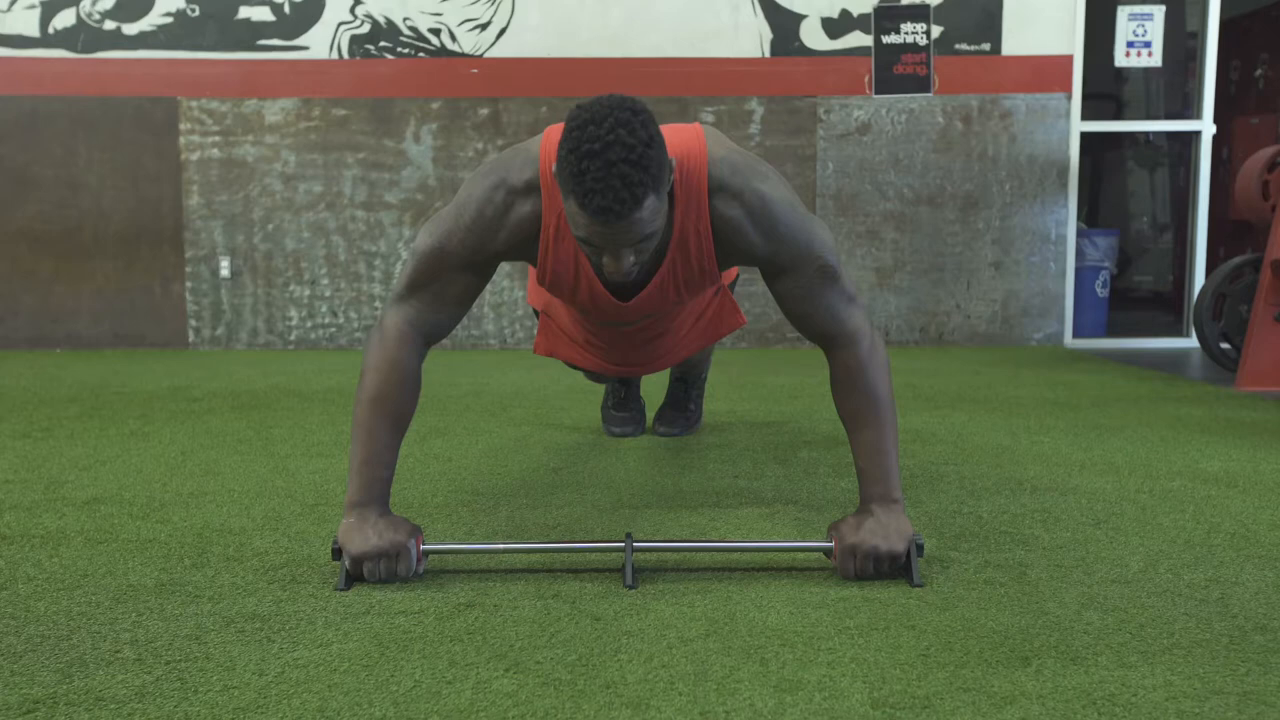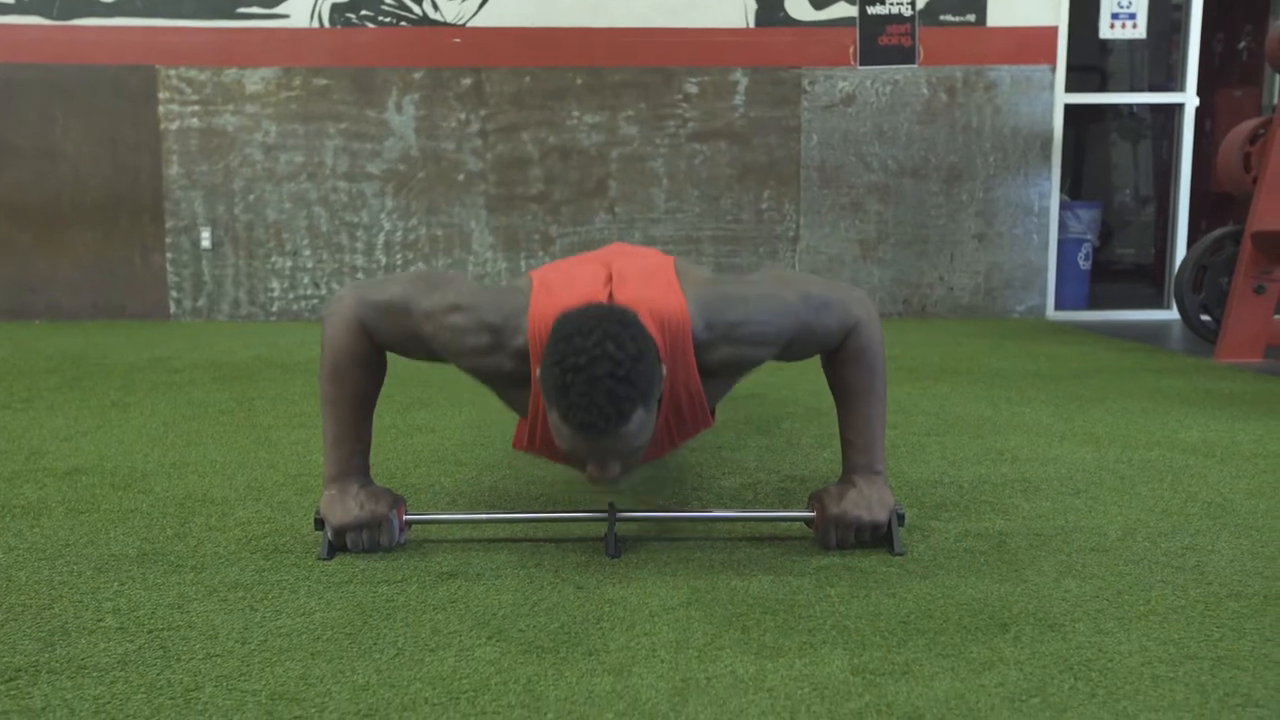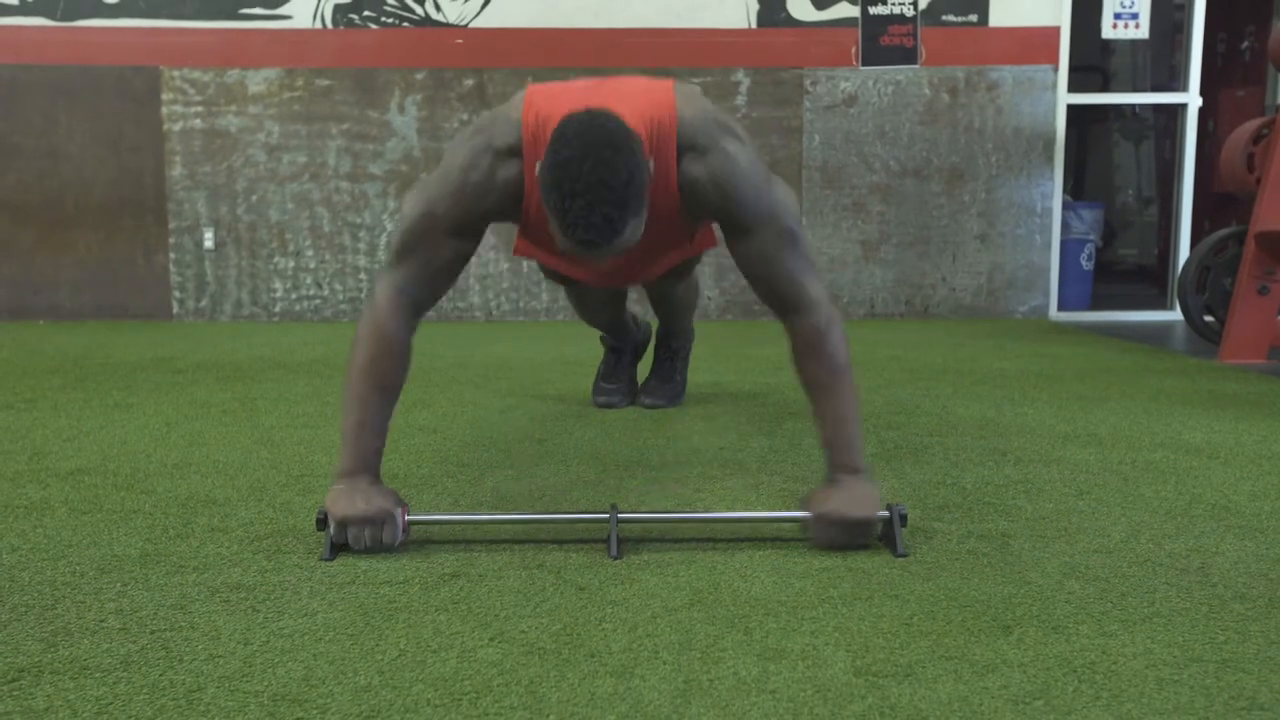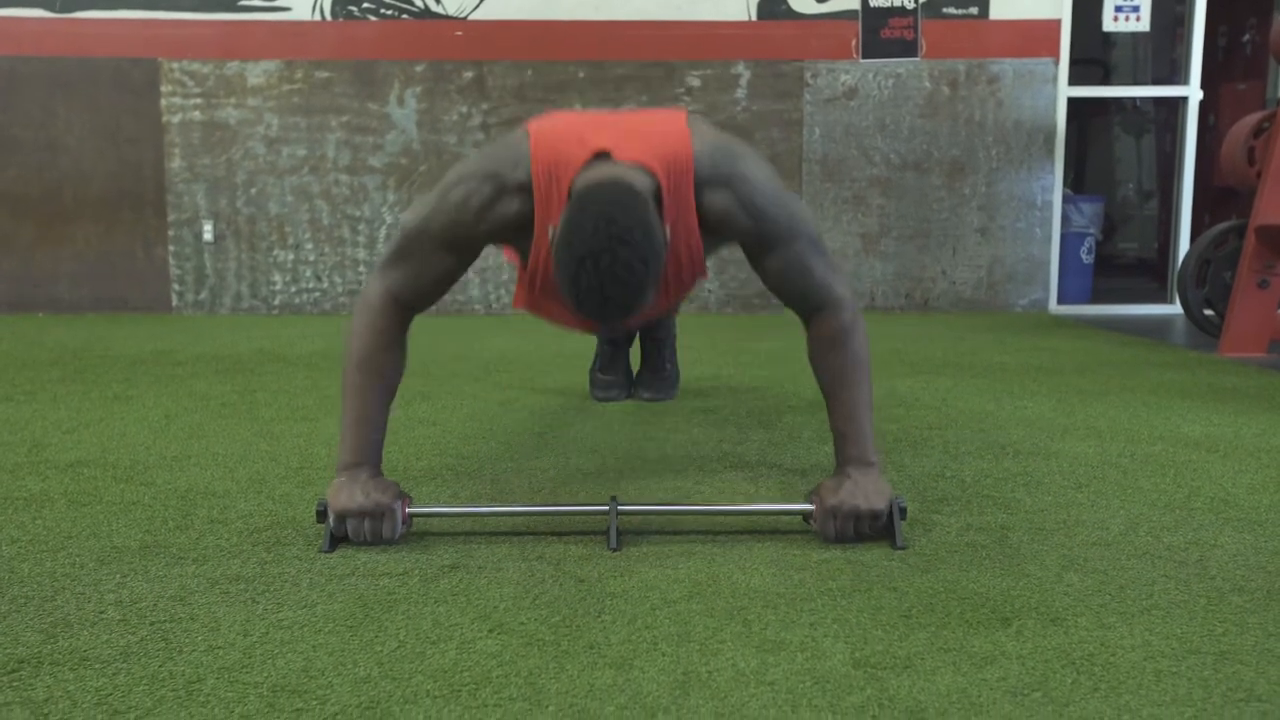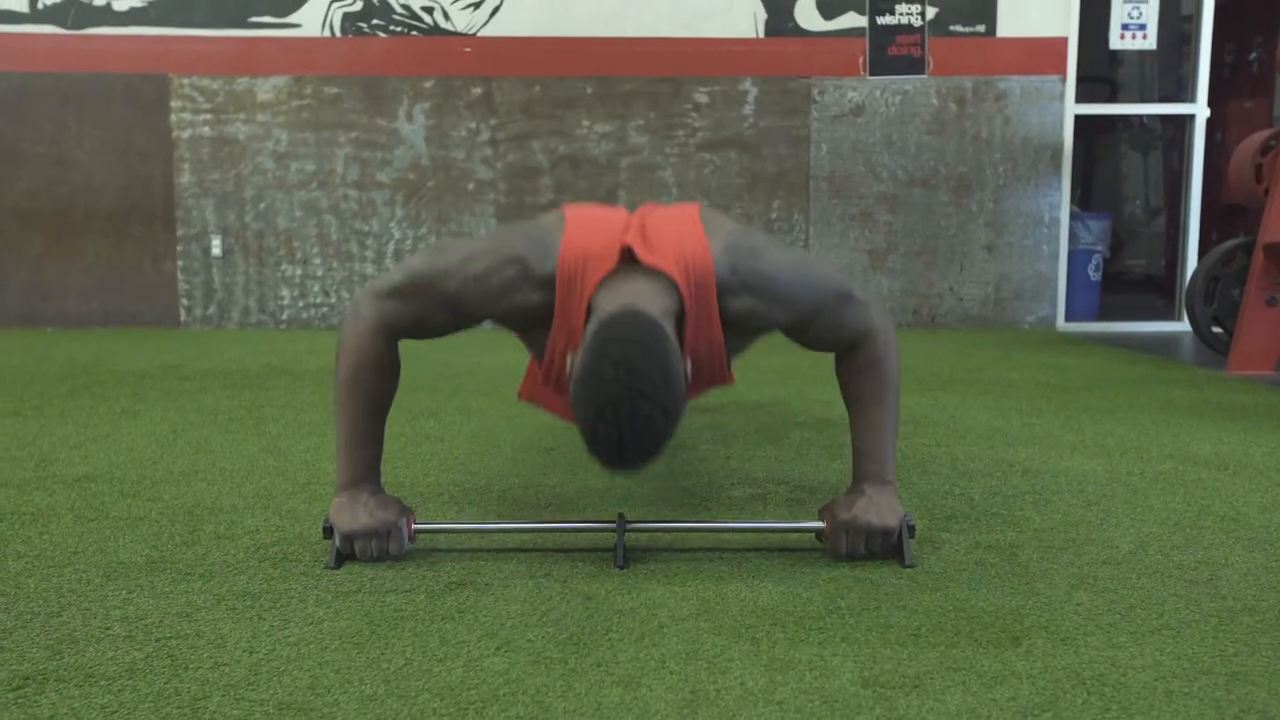
dt=1s
person 1, frame 1
left shoulder: (739, 197)
right shoulder: (509, 199)
left elbow: (847, 334)
right elbow: (405, 328)
left wrist: (882, 503)
right wrist: (365, 508)
left hip: (688, 301)
right hip: (583, 318)
left ankle: (688, 377)
right ankle: (619, 383)
person 1, frame 2
left shoulder: (716, 328)
right shoulder: (502, 334)
left elbow: (855, 315)
right elbow: (350, 310)
left wrist: (865, 477)
right wrist: (346, 483)
person 1, frame 3
left shoulder: (710, 159)
right shoulder: (494, 162)
left elbow: (805, 304)
right elbow: (395, 302)
left wrist: (849, 469)
right wrist: (355, 472)
left ankle: (673, 344)
right ankle: (619, 344)
person 1, frame 4
left shoulder: (725, 183)
right shoulder: (498, 187)
left elbow: (829, 304)
right elbow: (386, 299)
left wrist: (859, 463)
right wrist: (356, 467)
left hip: (668, 226)
right hip: (550, 215)
left ankle: (657, 336)
right ankle: (612, 341)
person 1, frame 5
left shoulder: (736, 285)
right shoulder: (529, 278)
left elbow: (869, 330)
right elbow: (370, 314)
left wrist: (875, 479)
right wrist: (355, 483)
